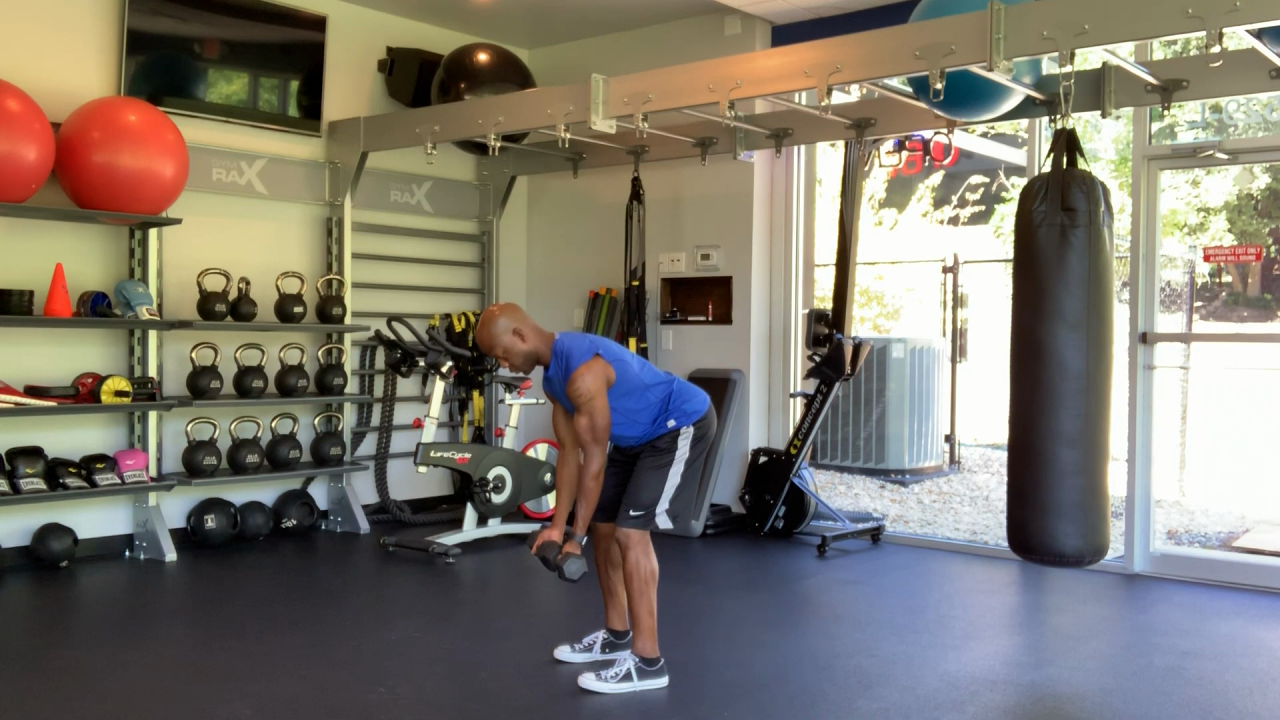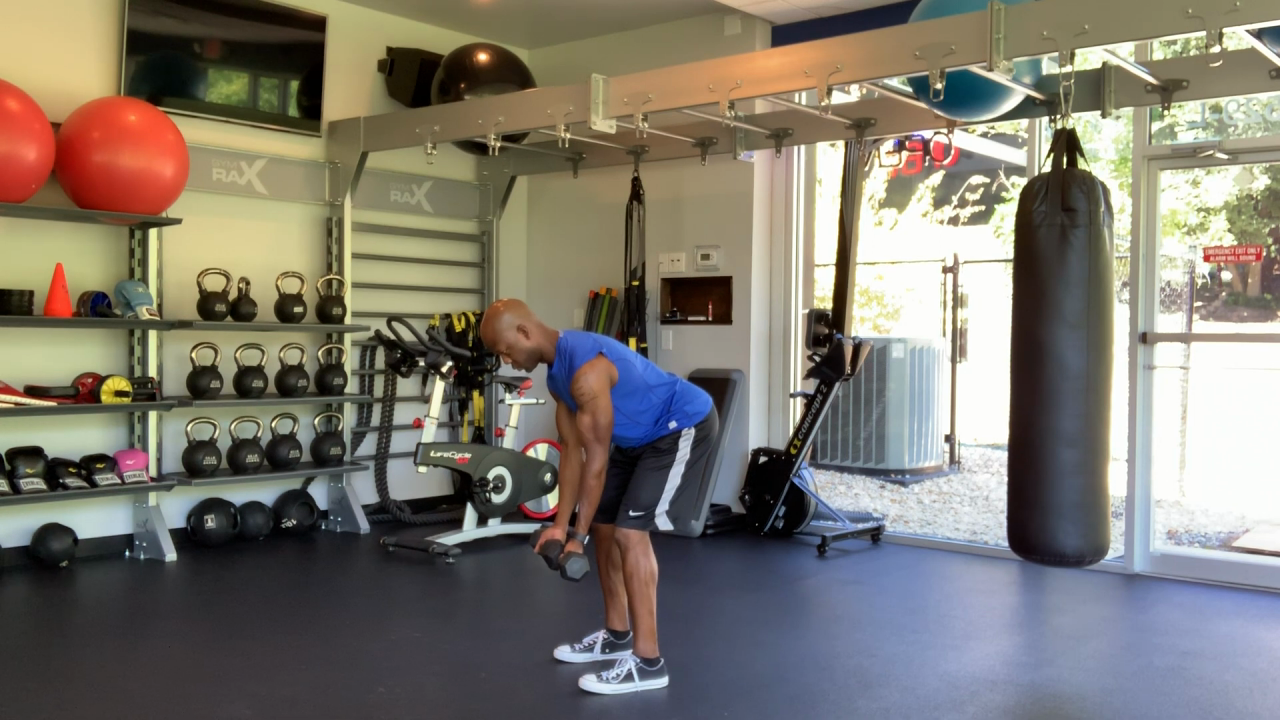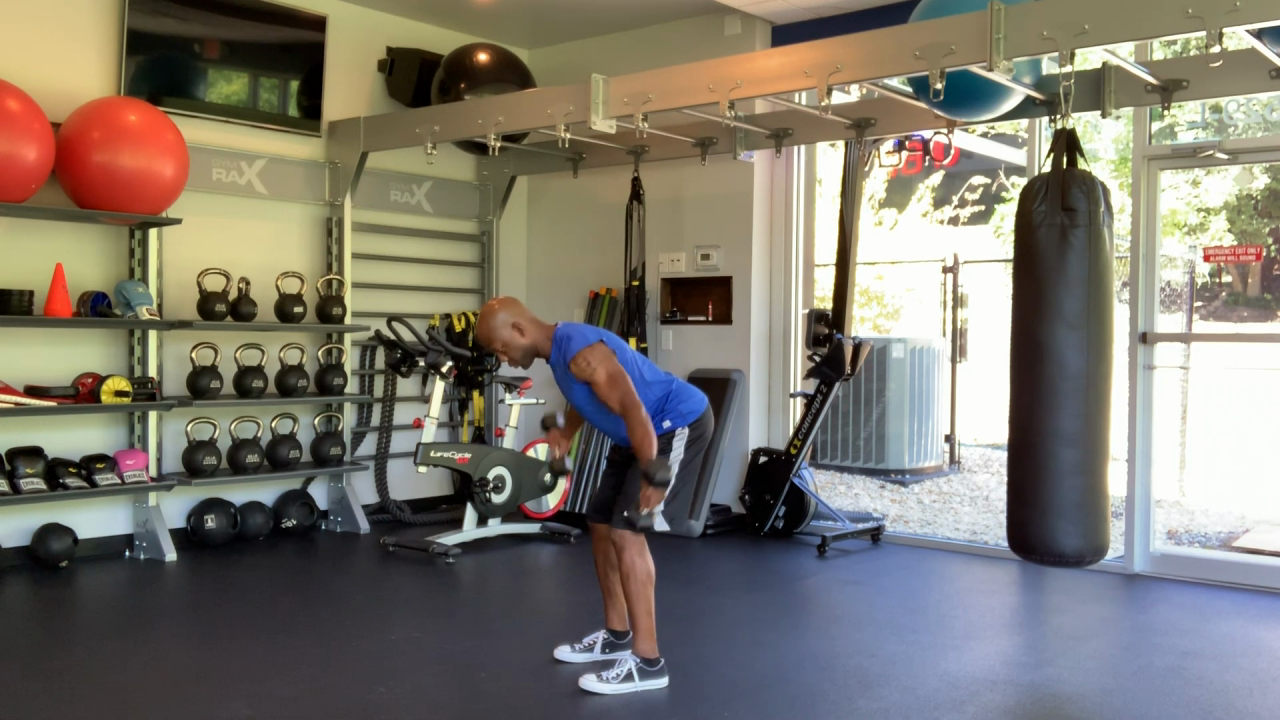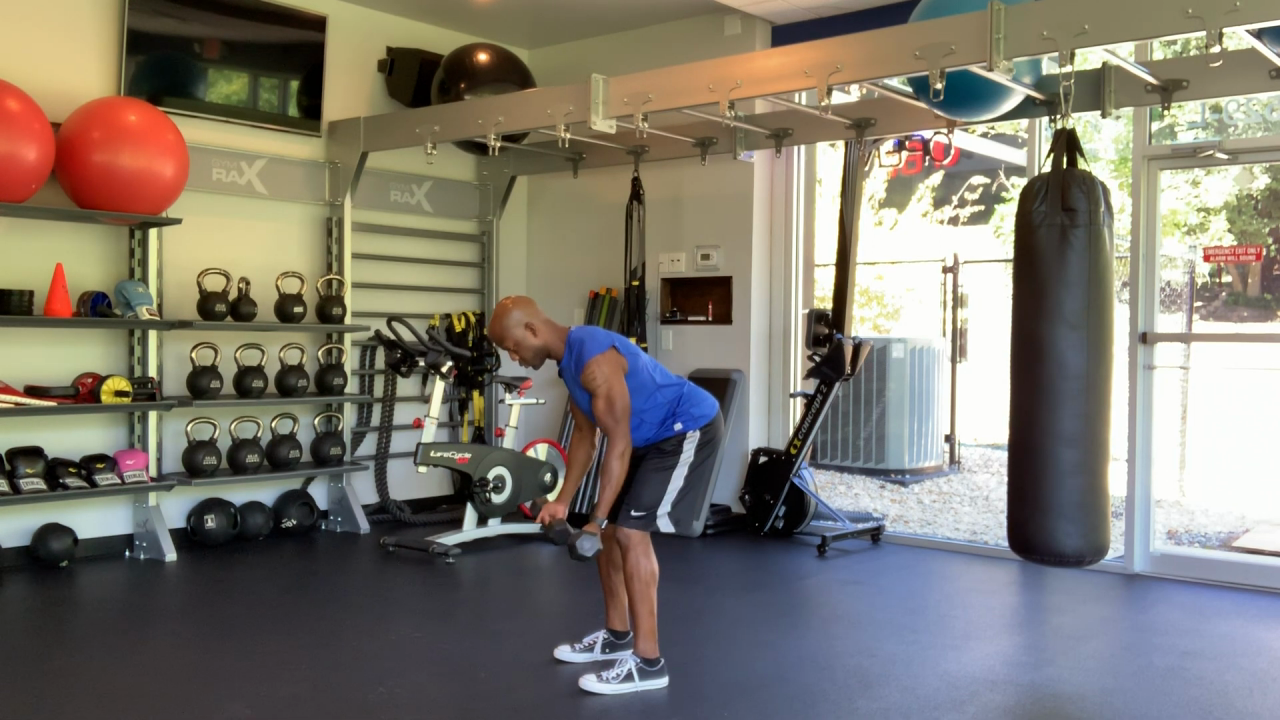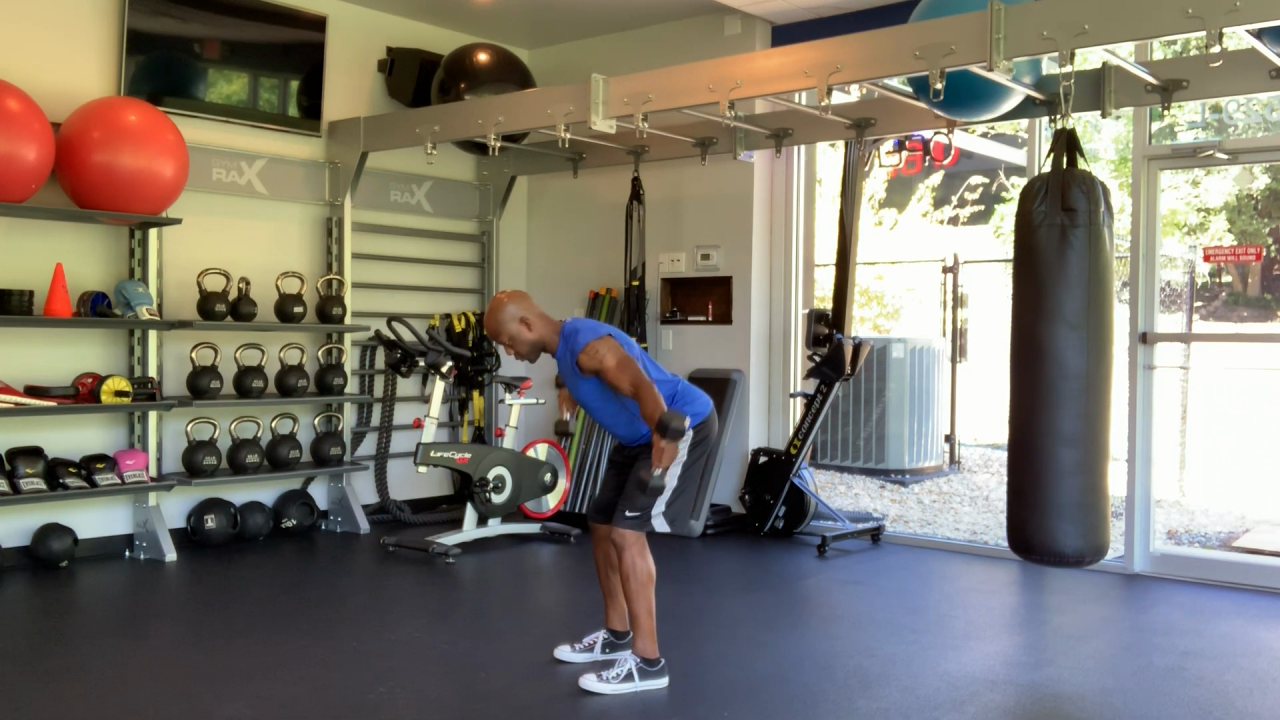
dt=1s
person 1, frame 1
left shoulder: (582, 369)
right shoulder: (553, 375)
left elbow: (595, 459)
right elbow: (569, 453)
left wrist: (576, 537)
right wrist: (558, 524)
left hip: (682, 425)
right hip: (641, 434)
left knee: (630, 531)
right knee: (603, 526)
left ankle: (647, 661)
right ankle: (616, 635)
person 1, frame 2
left shoulder: (585, 368)
right shoulder: (556, 372)
left elbow: (596, 459)
right elbow: (571, 451)
left wrist: (578, 536)
right wrist: (561, 524)
left hip: (683, 426)
right hip: (642, 435)
left knee: (630, 532)
right knee: (604, 526)
left ankle: (647, 661)
right ankle: (617, 635)
person 1, frame 3
left shoulder: (581, 351)
right shoulder: (558, 353)
left elbow: (634, 411)
left wrist: (652, 476)
right wrist: (565, 434)
left hip: (678, 425)
right hip: (648, 431)
left knee: (625, 532)
right knee: (601, 525)
left ankle: (647, 662)
right ankle: (617, 635)
person 1, frame 4
left shoulder: (594, 357)
right shoulder: (568, 359)
left elbow: (619, 442)
right elbow: (584, 432)
left wrist: (597, 520)
right wrist: (563, 501)
left hip: (689, 429)
right hip: (654, 435)
left knee: (630, 531)
right knee: (608, 529)
left ankle: (647, 662)
right ankle: (617, 635)
person 1, frame 5
left shoulder: (588, 343)
right shoulder: (565, 347)
left elbow: (644, 389)
left wrist: (666, 431)
right wrist: (568, 398)
left hip: (684, 425)
right hip: (639, 435)
left knee: (628, 531)
right knee: (602, 525)
left ankle: (647, 661)
right ankle: (617, 635)
